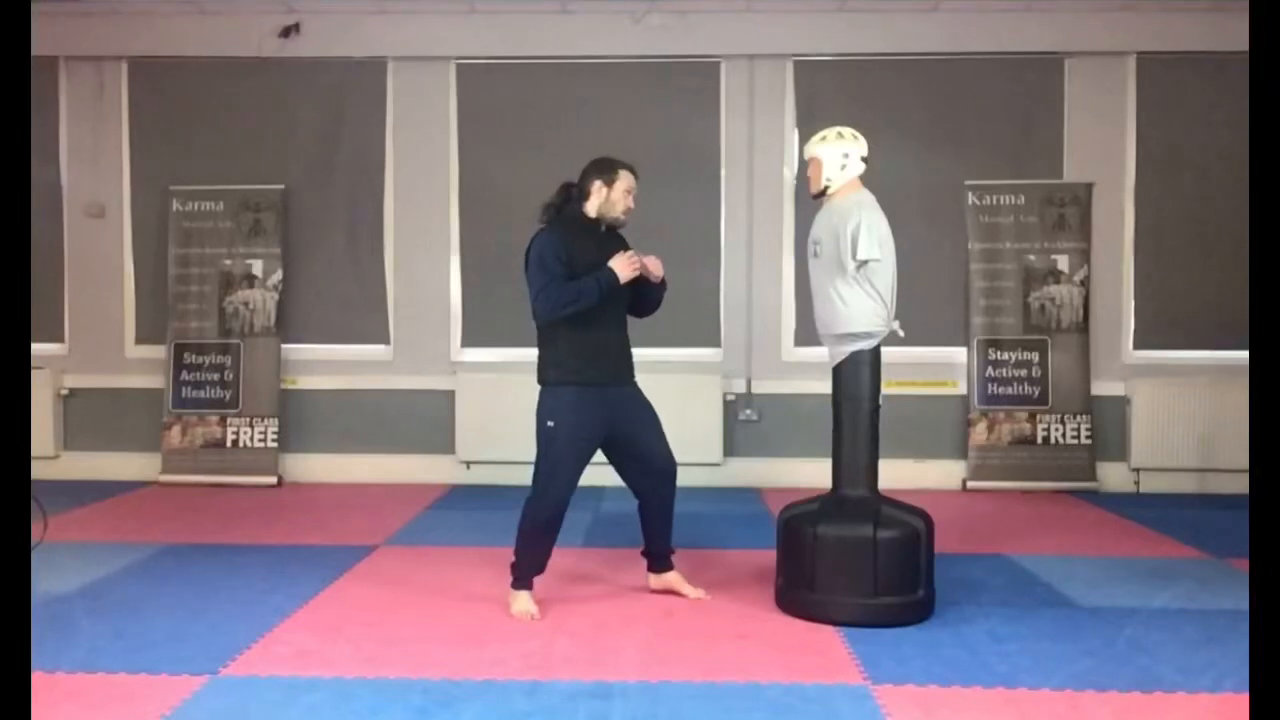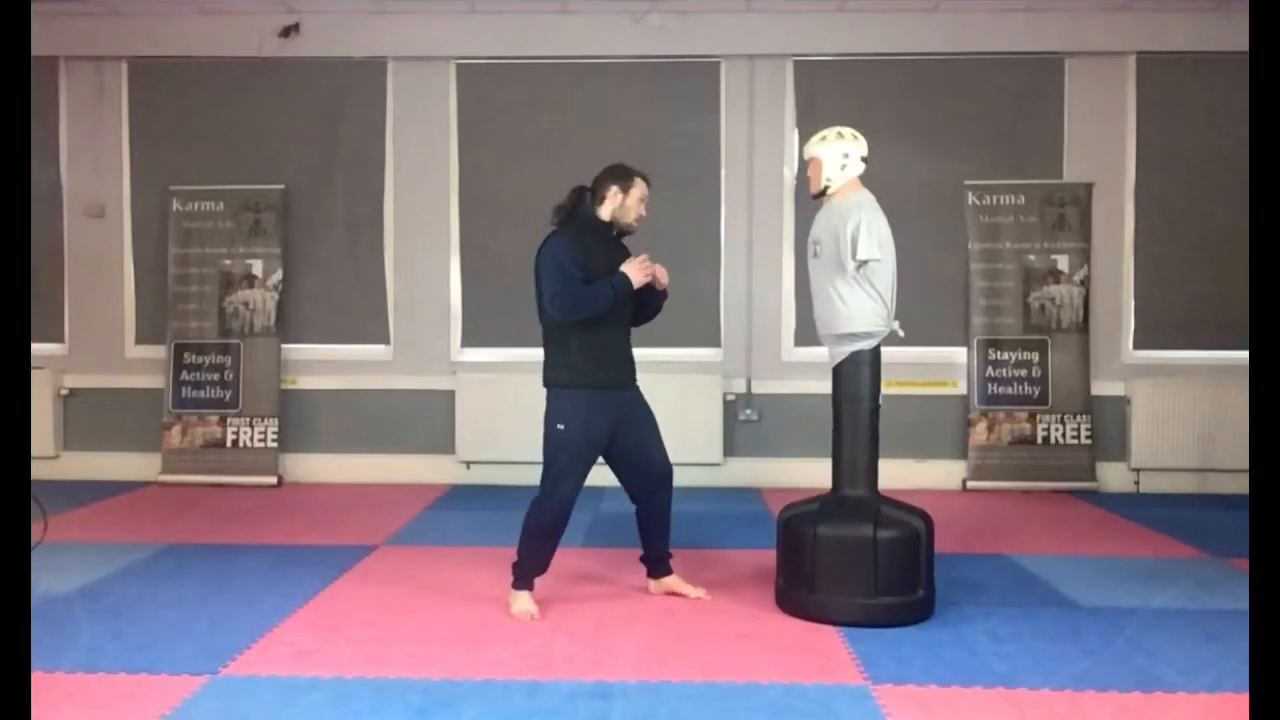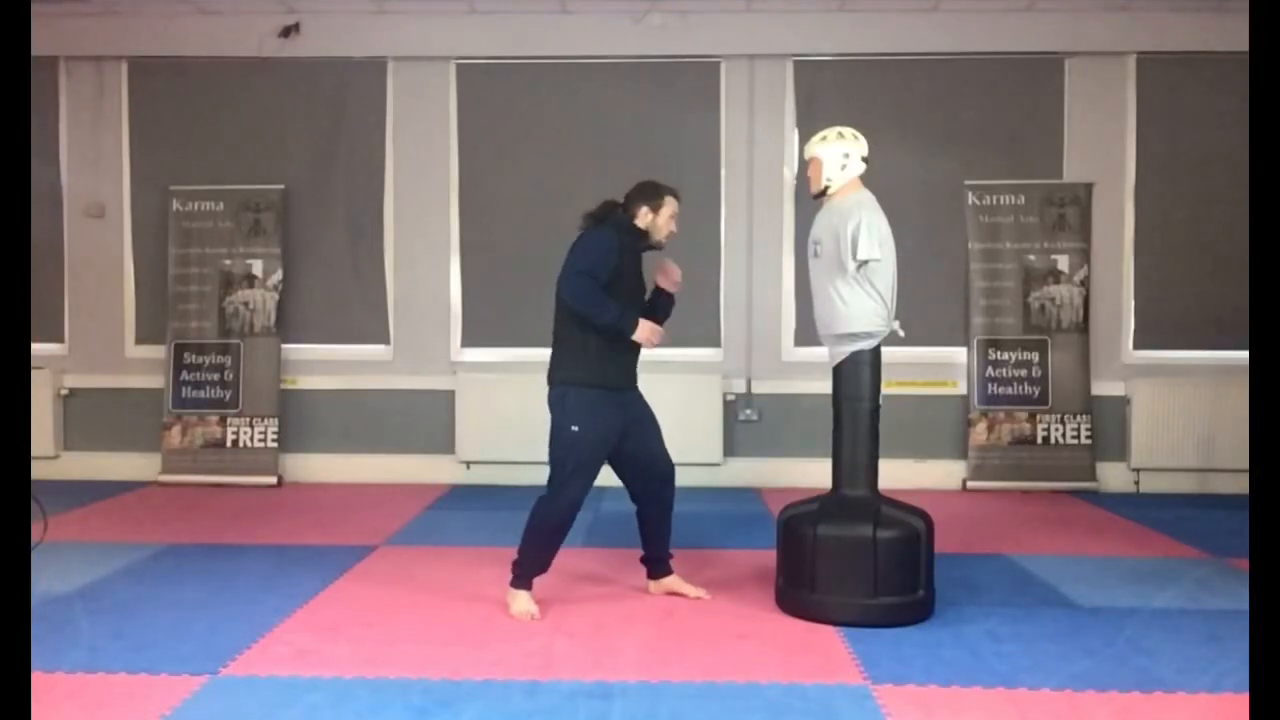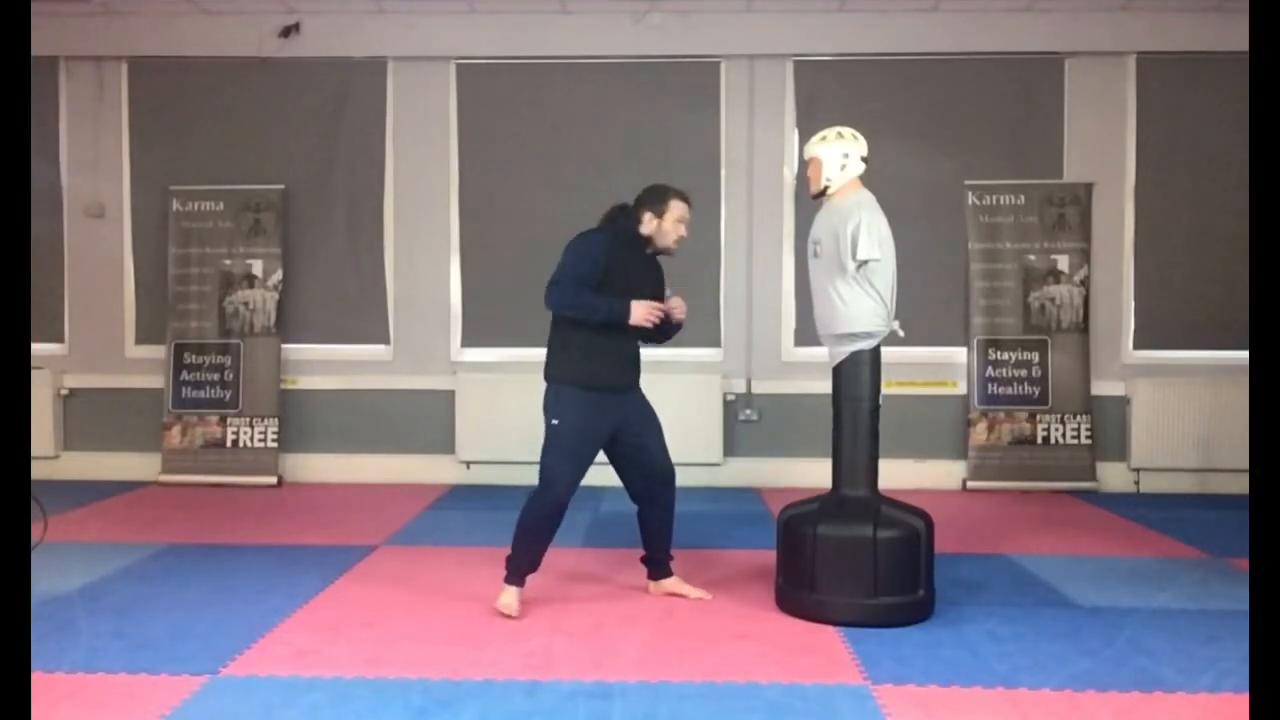
dt=0.3s
person 1, frame 1
left shoulder: (613, 242)
right shoulder: (552, 240)
left elbow: (639, 306)
right elbow: (549, 303)
left wrist: (653, 281)
right wrist: (609, 276)
left hip: (619, 387)
right hip: (569, 392)
left knee: (658, 471)
right knee: (552, 489)
left ankle: (661, 569)
right ankle: (521, 587)
person 1, frame 2
left shoulder: (615, 248)
right shoulder: (564, 243)
left elbow: (633, 316)
right elbow: (562, 306)
left wrist: (655, 290)
right wrist: (622, 281)
left hip: (621, 390)
right hip: (576, 394)
left knee: (655, 477)
right knee: (559, 490)
left ankle: (660, 574)
right ankle: (522, 587)
person 1, frame 3
left shoulder: (631, 255)
right shoulder: (605, 240)
right elbow: (573, 288)
left wrist: (662, 295)
right wrist: (628, 322)
left hip: (621, 392)
right hip: (581, 392)
left knee: (657, 477)
right knee: (567, 489)
left ankle: (660, 573)
right ankle: (521, 586)
person 1, frame 4
left shoulder: (649, 265)
right shoulder: (597, 245)
right elbow: (559, 295)
left wrist: (670, 319)
right wrist: (623, 310)
left hip: (624, 393)
right hip: (575, 393)
left knee: (657, 478)
right knee: (556, 487)
left ankle: (661, 575)
right ankle: (513, 582)
person 2, frame 1
left shoulder: (860, 211)
right shoulder: (833, 210)
left elbow: (876, 273)
left wrist: (876, 321)
right wrist: (839, 320)
left hip: (858, 338)
right hip: (844, 338)
left knee: (857, 425)
right knee: (847, 426)
person 2, frame 2
left shoulder: (858, 211)
right shoulder: (833, 208)
left elbow: (876, 271)
left wrist: (872, 322)
left hip: (857, 337)
right hip: (844, 337)
left knee: (857, 420)
right knee: (847, 426)
right ankle: (848, 493)
person 2, frame 3
left shoulder: (861, 211)
right shoulder: (833, 210)
left elbow: (877, 275)
left wrist: (878, 324)
left hip: (859, 336)
right hip: (844, 336)
person 2, frame 4
left shoulder: (861, 211)
right shoulder: (832, 210)
left elbow: (876, 276)
left wrist: (877, 323)
left hip: (859, 335)
right hip: (842, 336)
